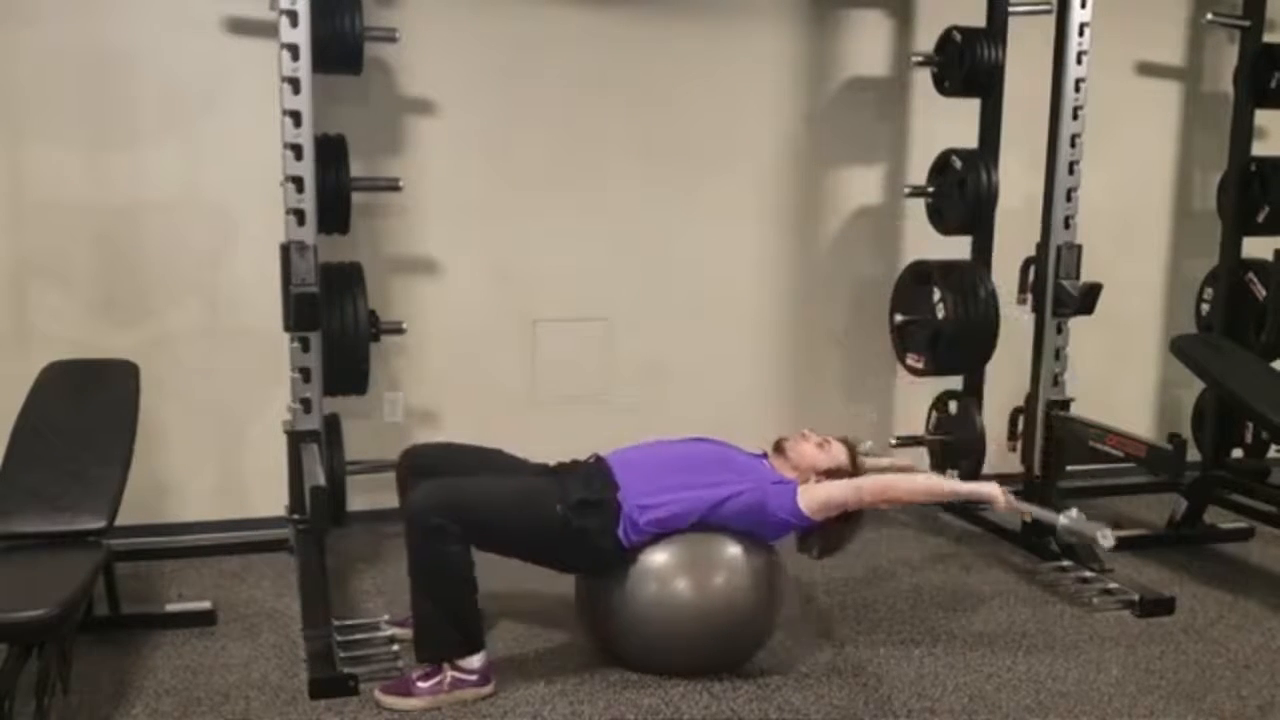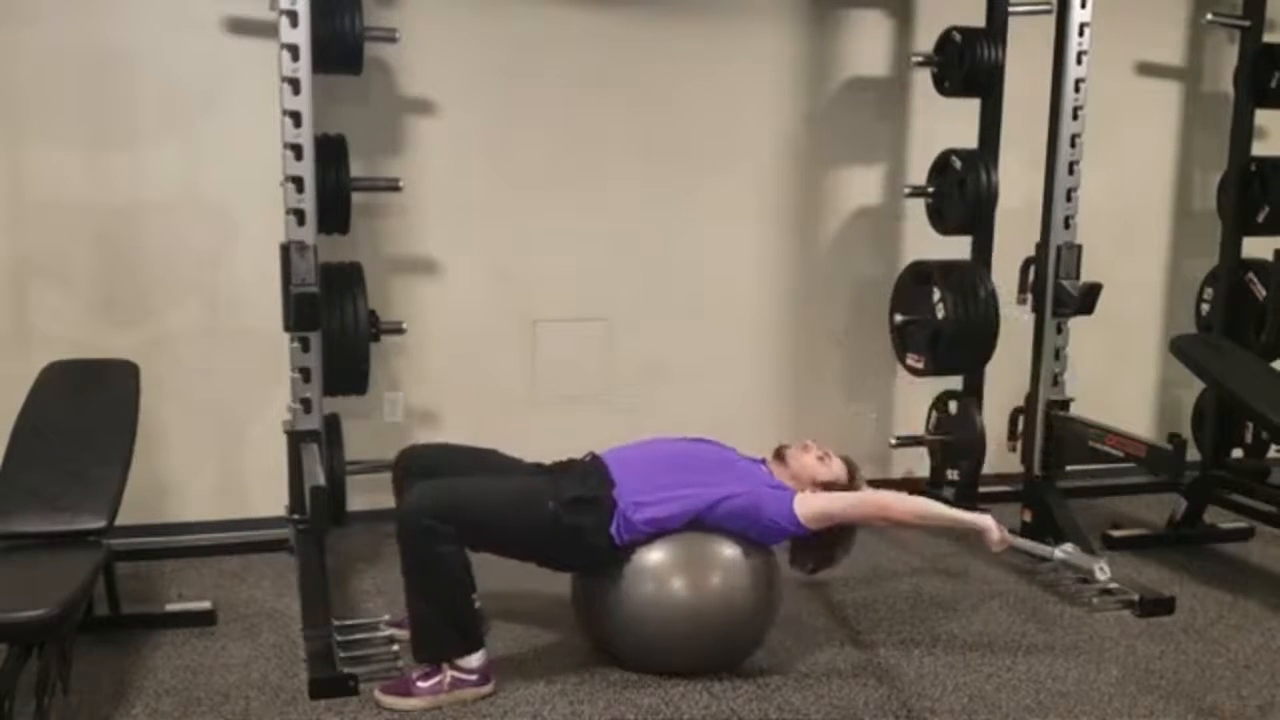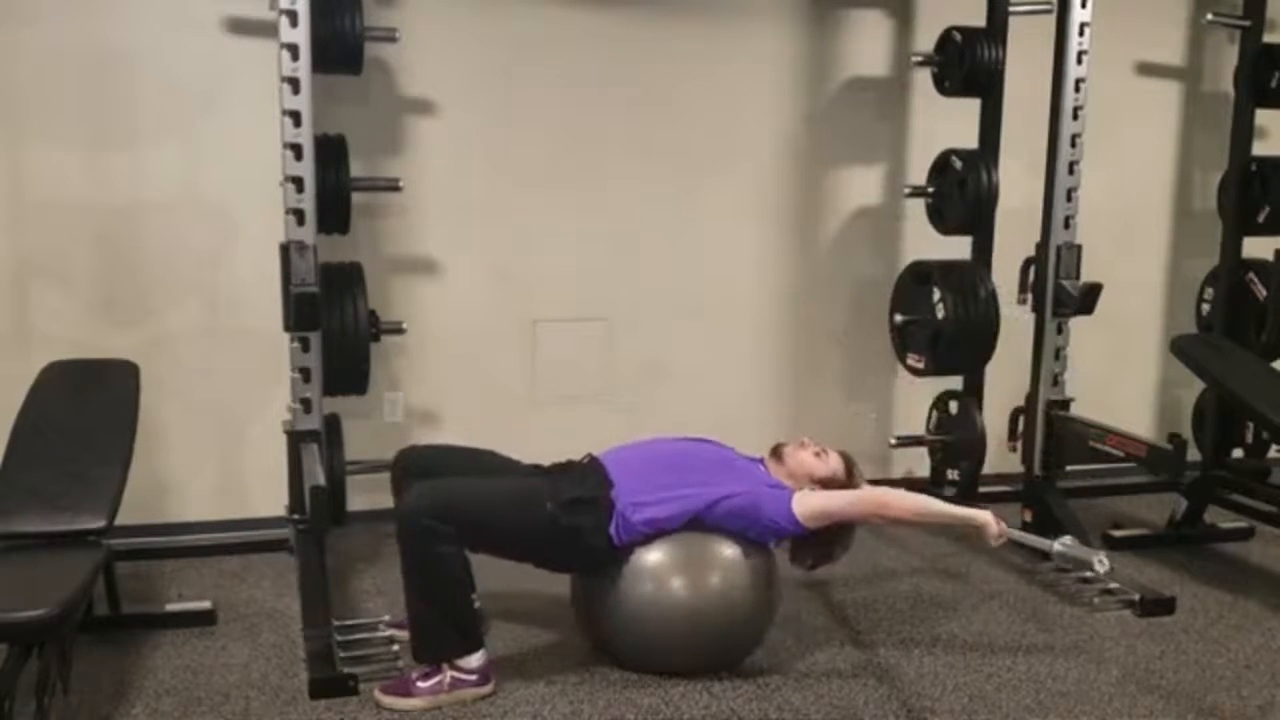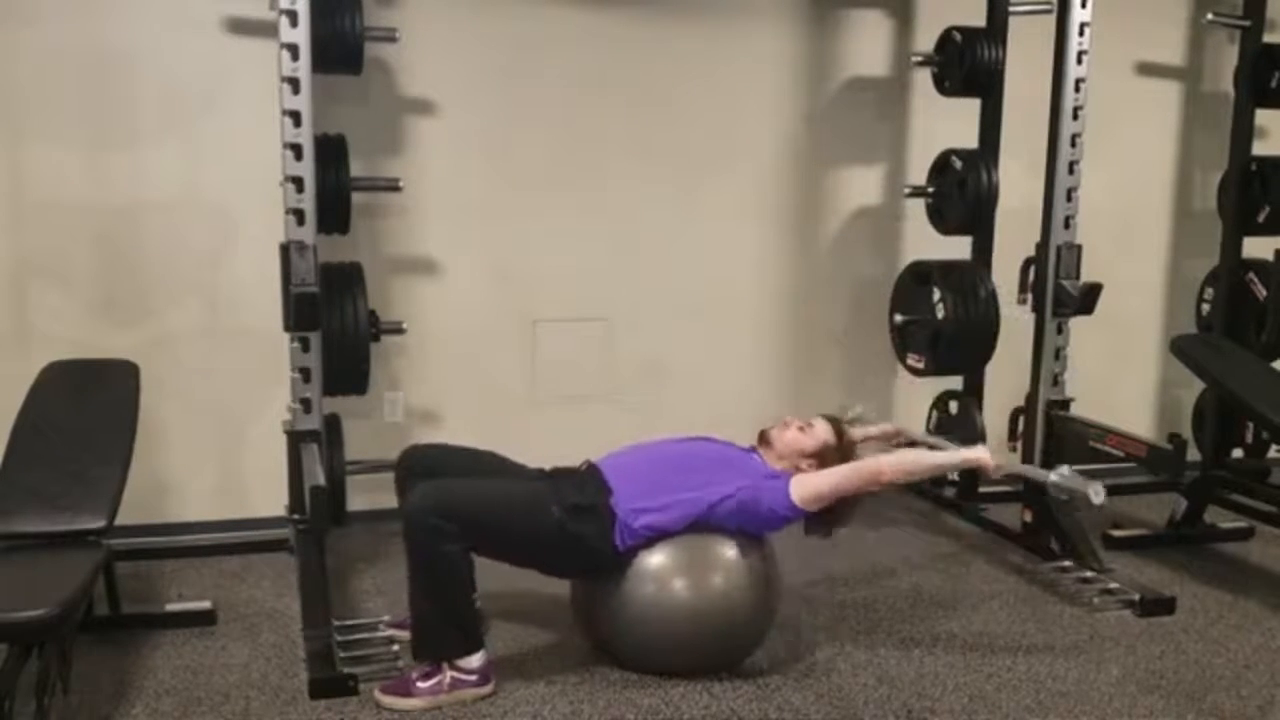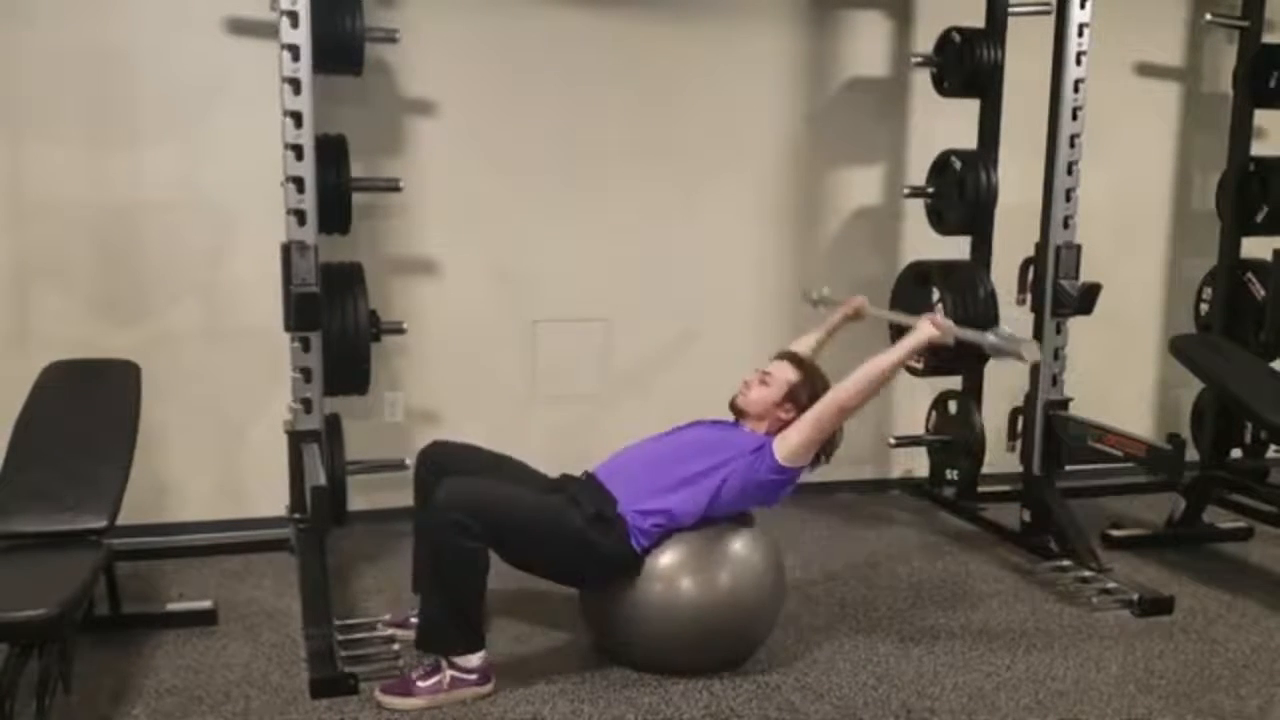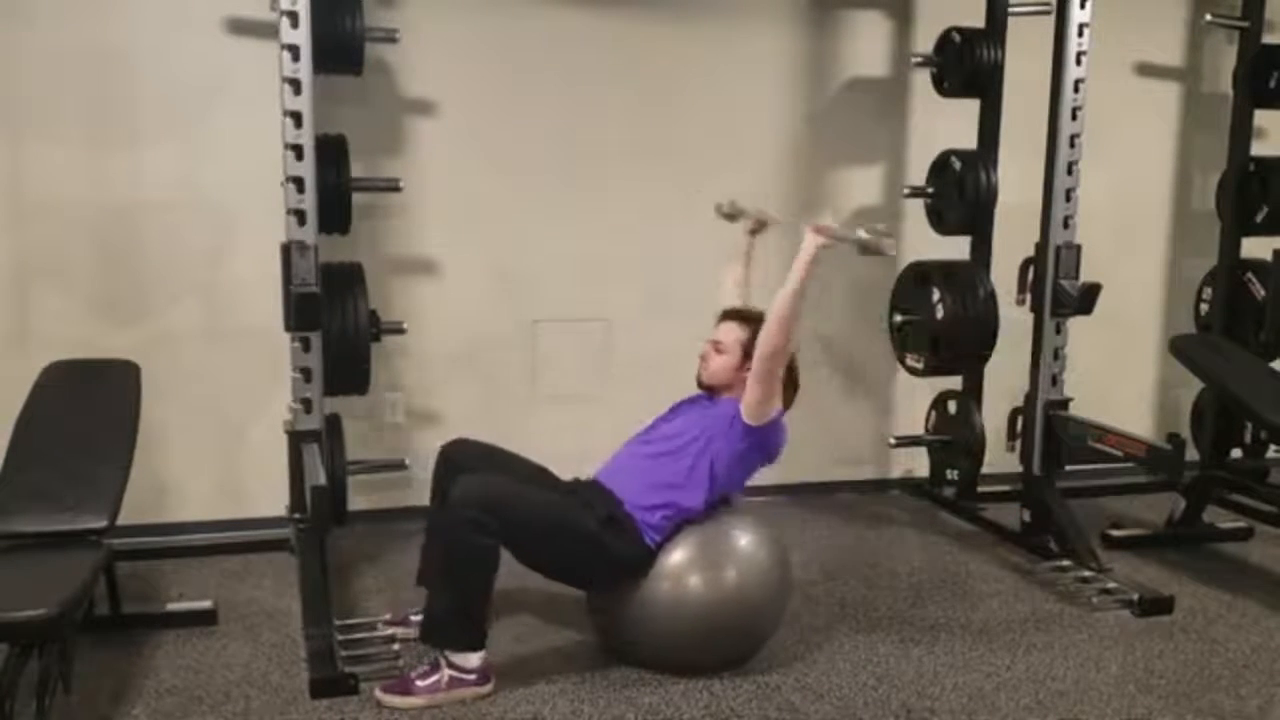
dt=0.3s
person 1, frame 1
left shoulder: (785, 501)
right shoulder: (760, 469)
left elbow: (879, 490)
left wrist: (978, 488)
right wrist: (884, 456)
left hip: (591, 521)
right hip: (582, 481)
left knee: (432, 507)
right knee: (422, 464)
left ankle: (460, 664)
right ankle: (446, 609)
person 1, frame 2
left shoulder: (778, 509)
right shoulder: (759, 474)
left elbow: (873, 507)
left wrist: (974, 521)
left hip: (587, 518)
right hip: (579, 479)
left knee: (425, 509)
right knee: (417, 465)
left ankle: (459, 662)
right ankle: (448, 609)
person 1, frame 3
left shoulder: (776, 505)
right shoulder: (755, 473)
left elbow: (876, 503)
left wrist: (971, 513)
left hip: (584, 519)
right hip: (574, 482)
left knee: (423, 509)
right knee: (415, 466)
left ankle: (459, 663)
right ankle: (449, 610)
person 1, frame 4
left shoulder: (775, 494)
right shoulder: (750, 463)
left elbow: (872, 473)
left wrist: (964, 457)
right wrist: (867, 434)
left hip: (585, 525)
right hip: (574, 487)
left knee: (430, 508)
right knee: (419, 465)
left ankle: (460, 663)
right ankle: (448, 613)
person 1, frame 5
left shoulder: (772, 461)
right shoulder: (738, 433)
left elbow: (837, 403)
right elbow: (789, 368)
left wrist: (913, 341)
right wrist: (834, 321)
left hip: (604, 537)
right hip: (583, 500)
left knee: (456, 503)
right knee: (441, 462)
left ankle: (461, 662)
right ankle: (441, 614)
person 1, frame 6
left shoulder: (753, 427)
right shoulder: (708, 402)
left elbow: (772, 347)
right elbow: (735, 323)
left wrist: (806, 256)
right wrist: (747, 243)
left hip: (614, 541)
right hip: (585, 502)
left knee: (472, 499)
right knee: (461, 457)
left ankle: (462, 663)
right ankle: (445, 609)
